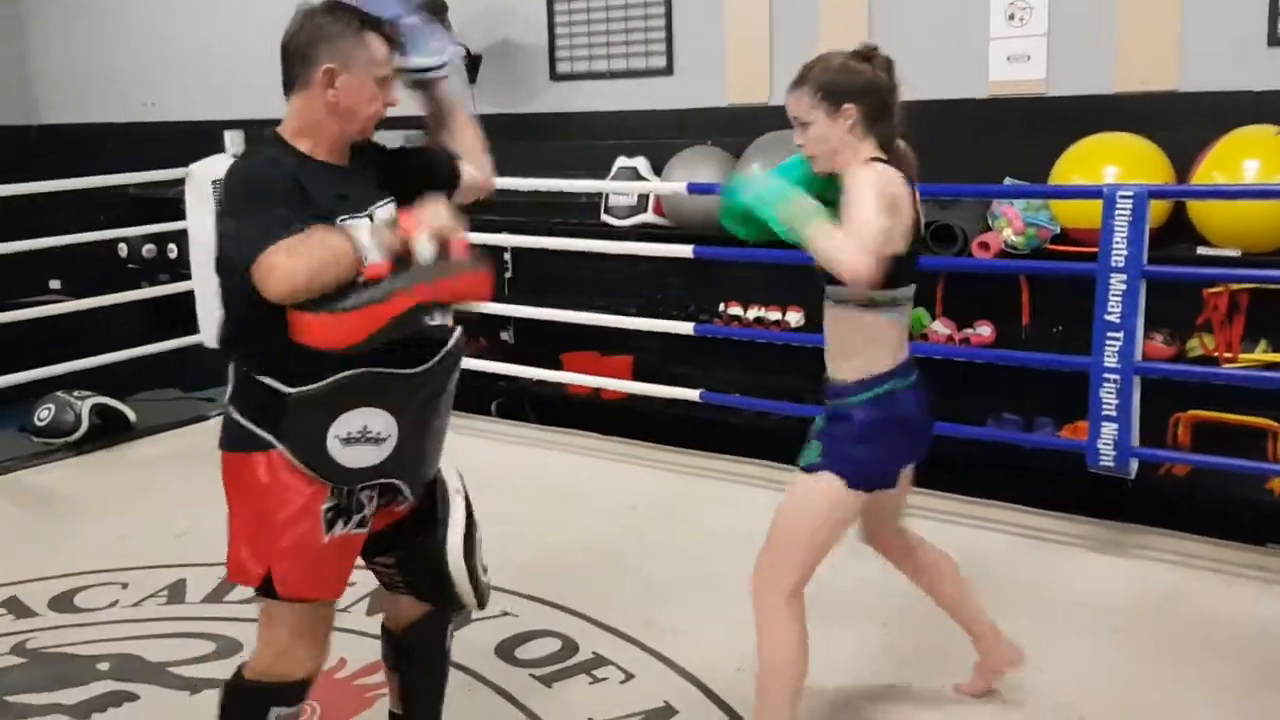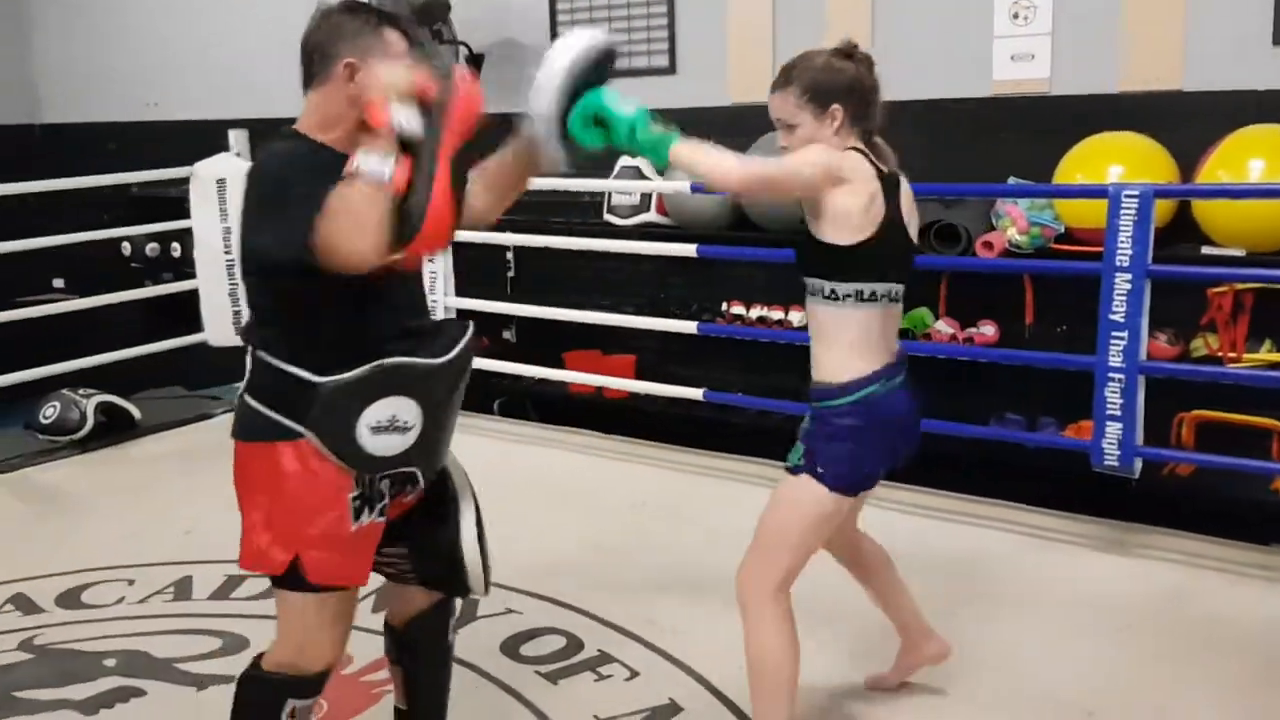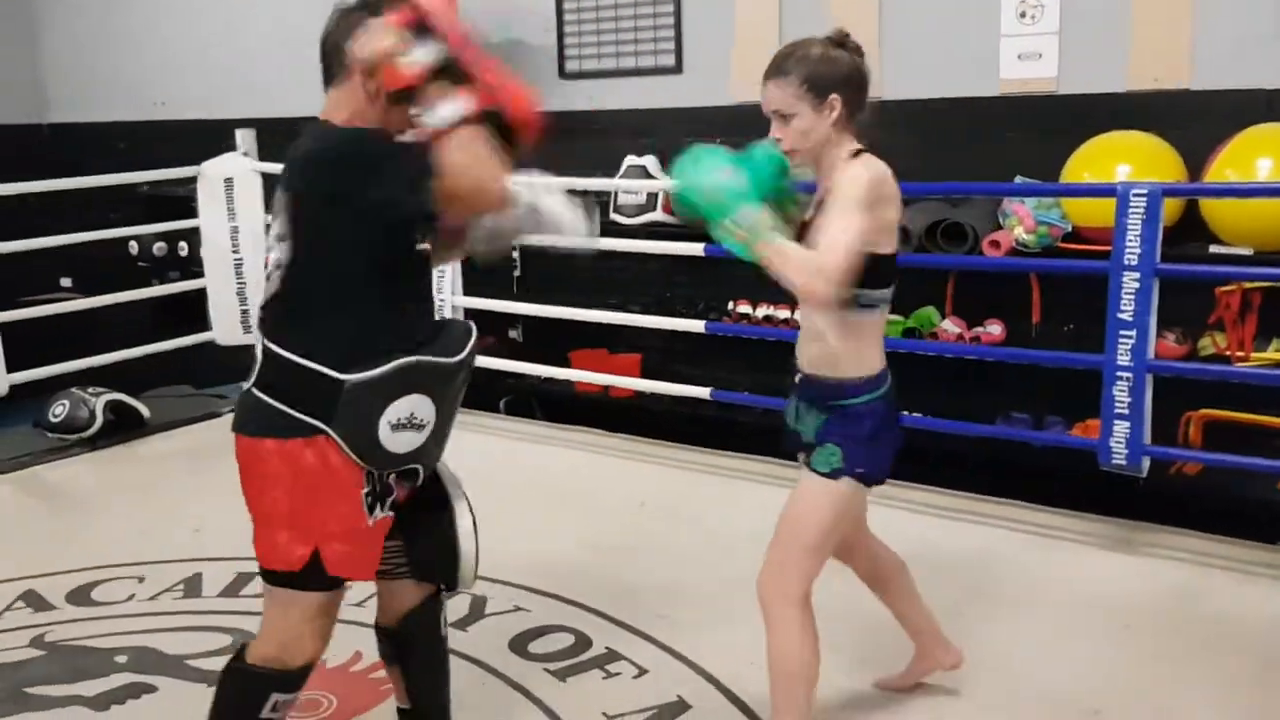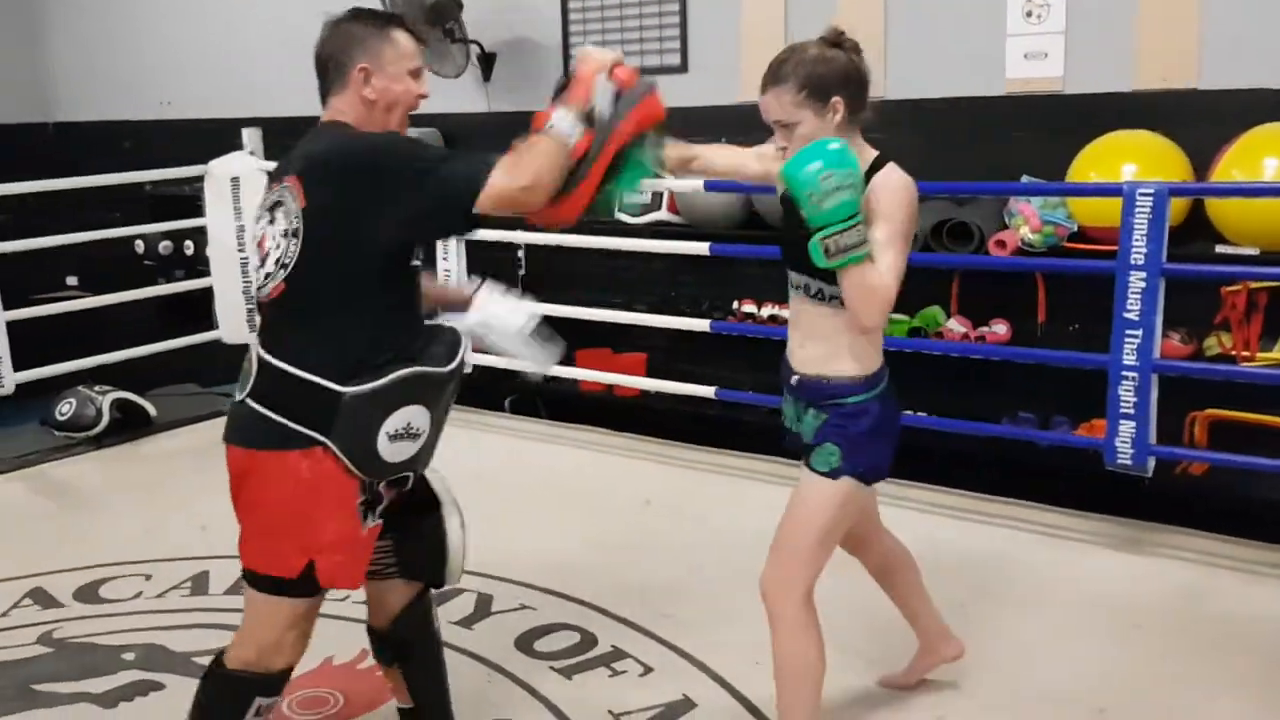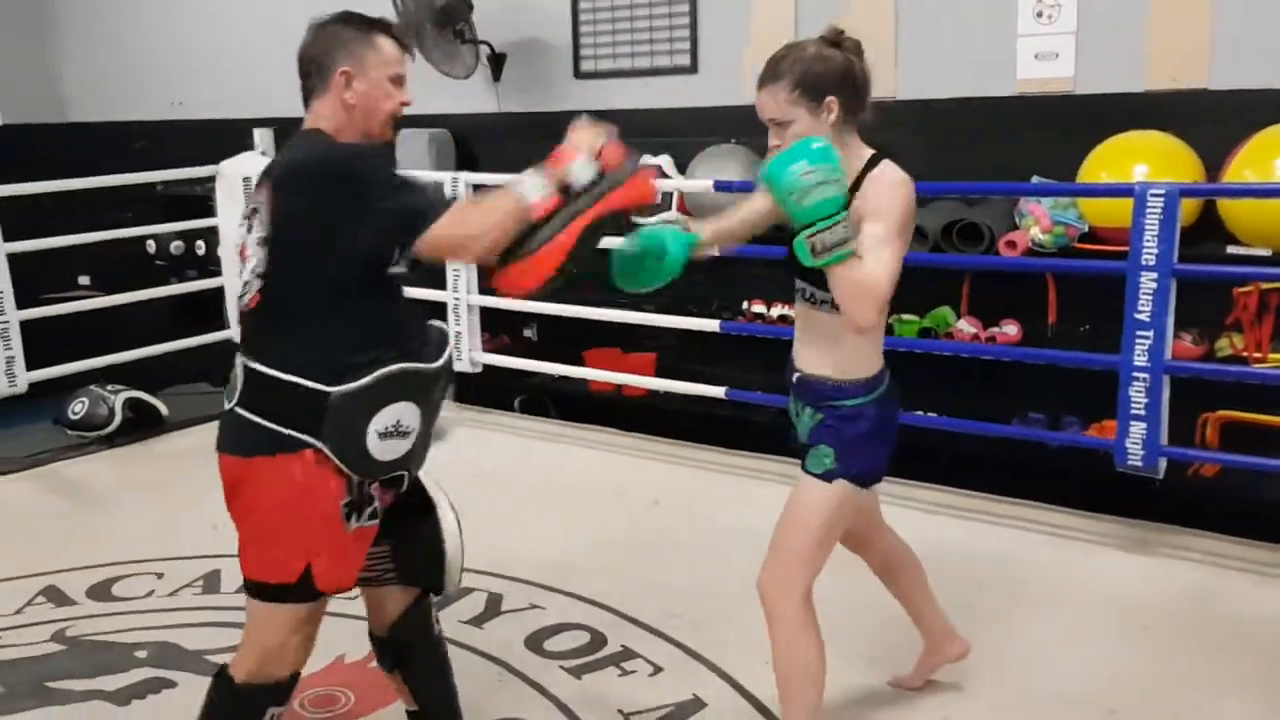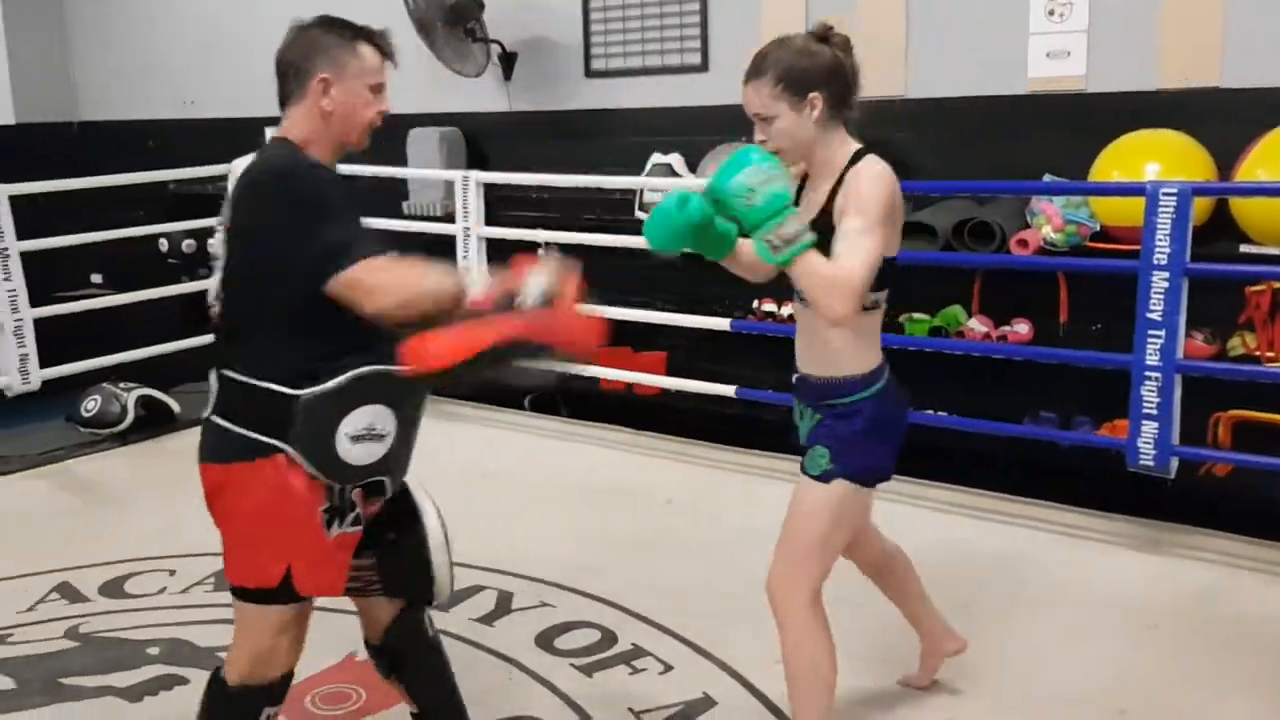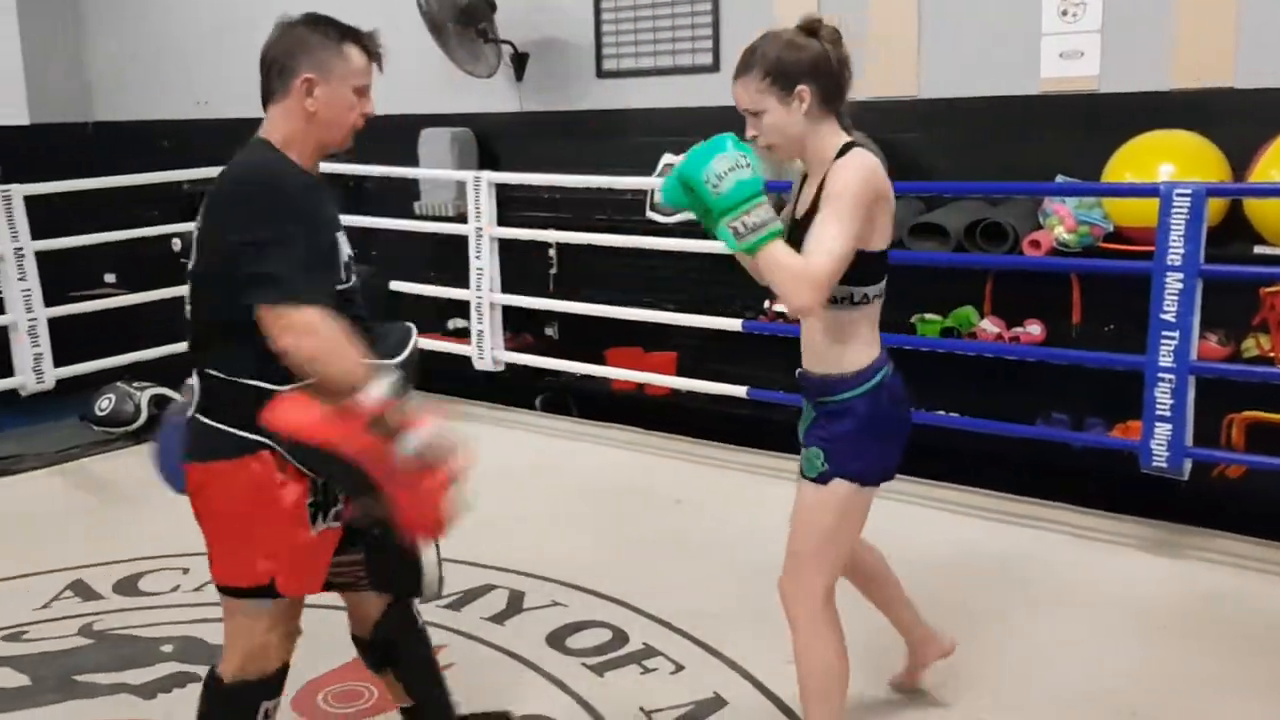
dt=0.1s
person 1, frame 1
left shoulder: (372, 159)
right shoulder: (261, 177)
left elbow: (470, 176)
right elbow: (283, 277)
left wrist: (433, 82)
right wrist: (406, 229)
left hip: (386, 436)
right hip: (296, 447)
left knee: (422, 596)
right knee: (294, 654)
person 1, frame 2
left shoulder: (386, 158)
right shoulder: (288, 171)
left elbow: (474, 201)
right elbow: (358, 249)
left wrist: (539, 129)
right wrist: (389, 126)
left hip: (392, 432)
right hip: (309, 442)
left knee: (425, 585)
right knee: (310, 644)
person 1, frame 3
left shoulder: (358, 155)
right shoulder: (347, 156)
left elbow: (442, 226)
right elbow: (477, 190)
left wrist: (527, 209)
right wrist: (433, 79)
left hip: (363, 427)
right hip: (310, 432)
left knee: (414, 580)
right knee: (298, 634)
person 1, frame 4
left shoulder: (324, 162)
right shoulder: (368, 161)
right elbow: (514, 189)
left wrist: (468, 298)
right wrist: (578, 100)
left hip: (352, 431)
right hip: (304, 439)
left knee: (403, 578)
right knee: (276, 638)
person 1, frame 5
left shoulder: (304, 172)
right shoulder: (333, 171)
right elbow: (461, 238)
left wrist: (402, 386)
right wrist: (564, 170)
left hip: (340, 440)
right hip: (295, 447)
left knee: (400, 582)
right knee: (277, 645)
person 1, frame 6
left shoulder: (289, 181)
right shoulder: (292, 185)
right elbow: (376, 287)
right wrist: (510, 294)
left hip: (324, 444)
right hip: (274, 453)
left knee: (391, 588)
right knee: (268, 645)
person 1, frame 7
left shoulder: (291, 184)
right shoulder: (266, 189)
right elbow: (297, 325)
right wrist: (398, 425)
left hip: (315, 445)
right hip: (259, 455)
left knee: (382, 588)
right knee: (261, 645)
person 2, frame 1
left shoulder: (870, 178)
right shoulder: (880, 183)
left elbow: (858, 267)
left wrist: (790, 213)
right wrist: (798, 197)
left hip: (865, 412)
right hip: (891, 399)
left knee: (773, 584)
right knee: (890, 539)
right ankle: (996, 651)
person 2, frame 2
left shoulder: (836, 168)
right shoulder: (887, 181)
left elbow: (738, 174)
left wrist: (639, 128)
left hip: (854, 418)
right hip: (880, 404)
left knee: (760, 585)
right knee: (832, 532)
right ankle: (919, 640)
person 2, frame 3
left shoulder: (863, 179)
right shoulder: (827, 170)
left elbow: (816, 280)
left wrist: (735, 212)
right wrist: (764, 189)
left hip: (852, 413)
right hip: (815, 400)
left knee: (780, 588)
right knee: (846, 541)
right ankle: (933, 648)
person 2, frame 4
left shoulder: (889, 185)
right shoulder: (807, 165)
left elbow: (870, 312)
right elbow: (708, 157)
left wrist: (835, 217)
right wrist: (653, 153)
left hip: (851, 412)
right hip: (808, 398)
left knee: (784, 586)
right knee: (858, 530)
right ankle: (936, 640)
person 2, frame 5
left shoulder: (887, 185)
right shoulder: (810, 174)
left elbow: (865, 310)
right elbow: (728, 223)
left wrist: (807, 217)
right wrist: (674, 238)
left hip: (851, 414)
right hip: (815, 399)
left knee: (781, 587)
right knee: (864, 531)
right ankle: (941, 638)
person 2, frame 6
left shoulder: (871, 180)
right shoulder: (802, 173)
left elbow: (838, 306)
right elbow: (759, 267)
left wrist: (771, 218)
right wrist: (706, 232)
left hip: (854, 411)
right hip: (819, 400)
left knee: (791, 588)
right knee: (854, 537)
right ankle: (939, 636)
person 2, frame 7
left shoulder: (855, 174)
right shoulder: (820, 173)
left elbow: (805, 294)
right elbow: (783, 272)
left wrist: (740, 206)
right wrist: (722, 213)
left hip: (854, 407)
right hip: (841, 398)
left knee: (802, 590)
right knee: (833, 545)
right ankle: (922, 640)
